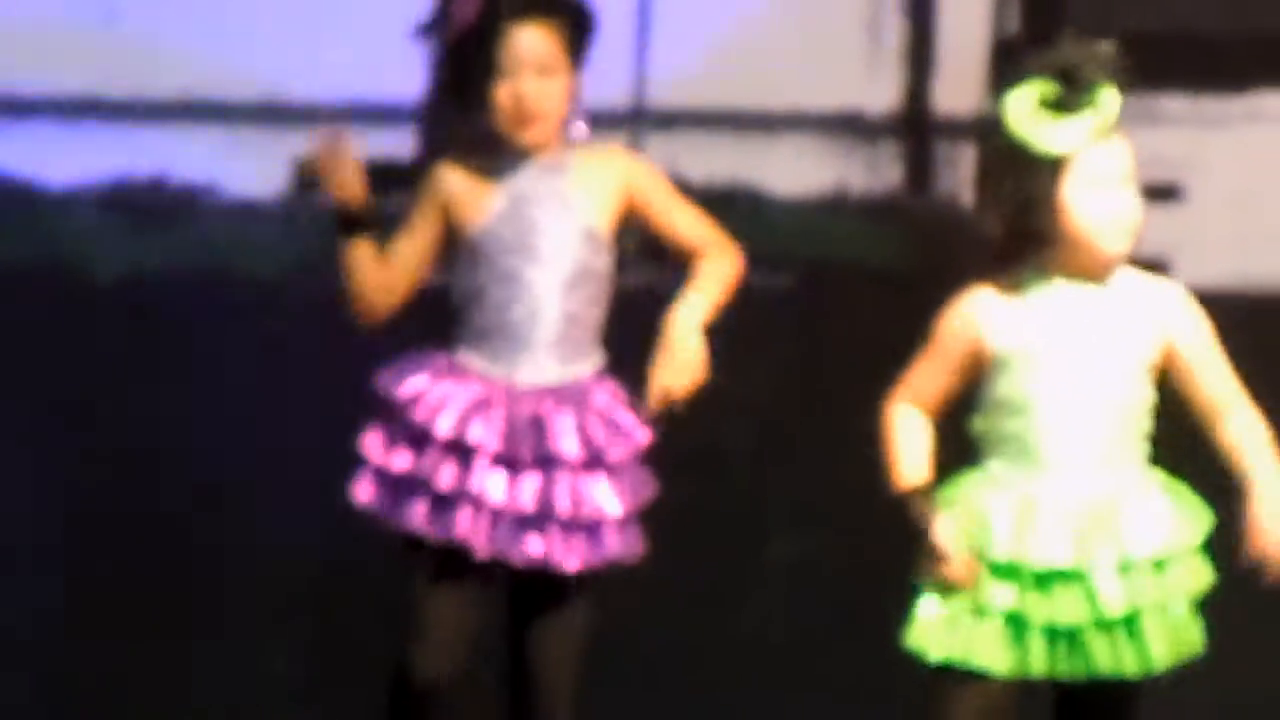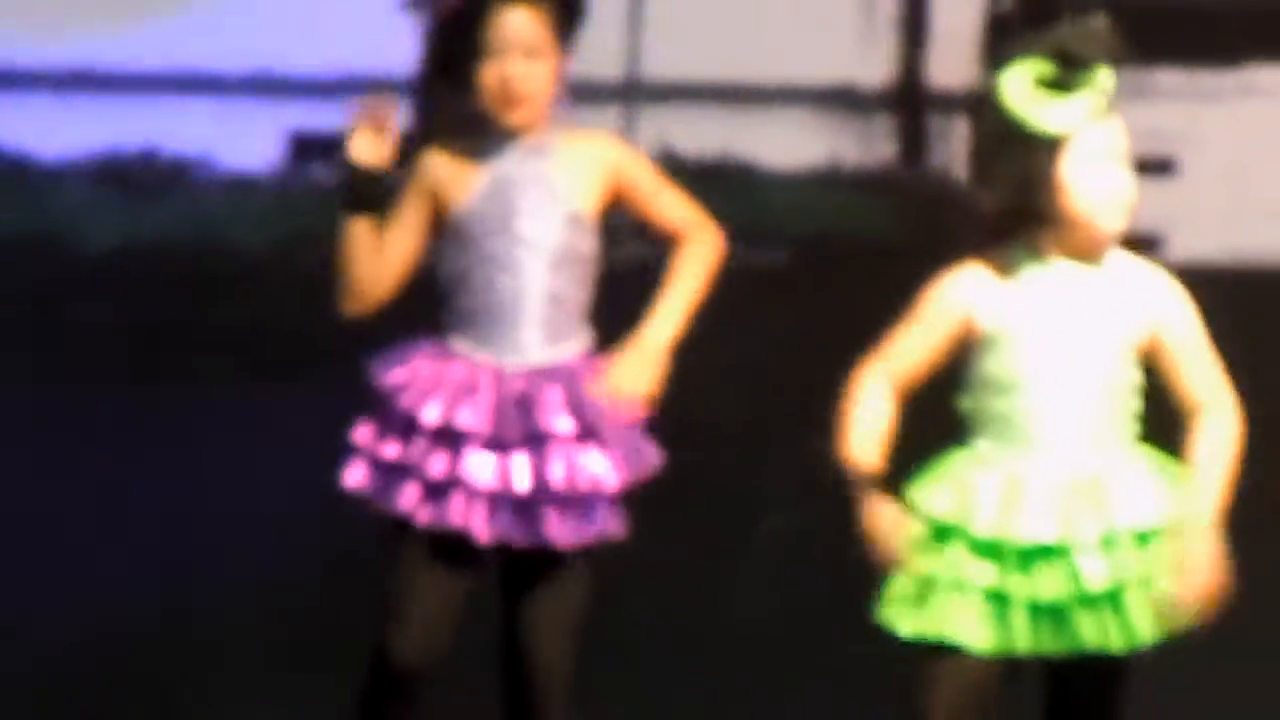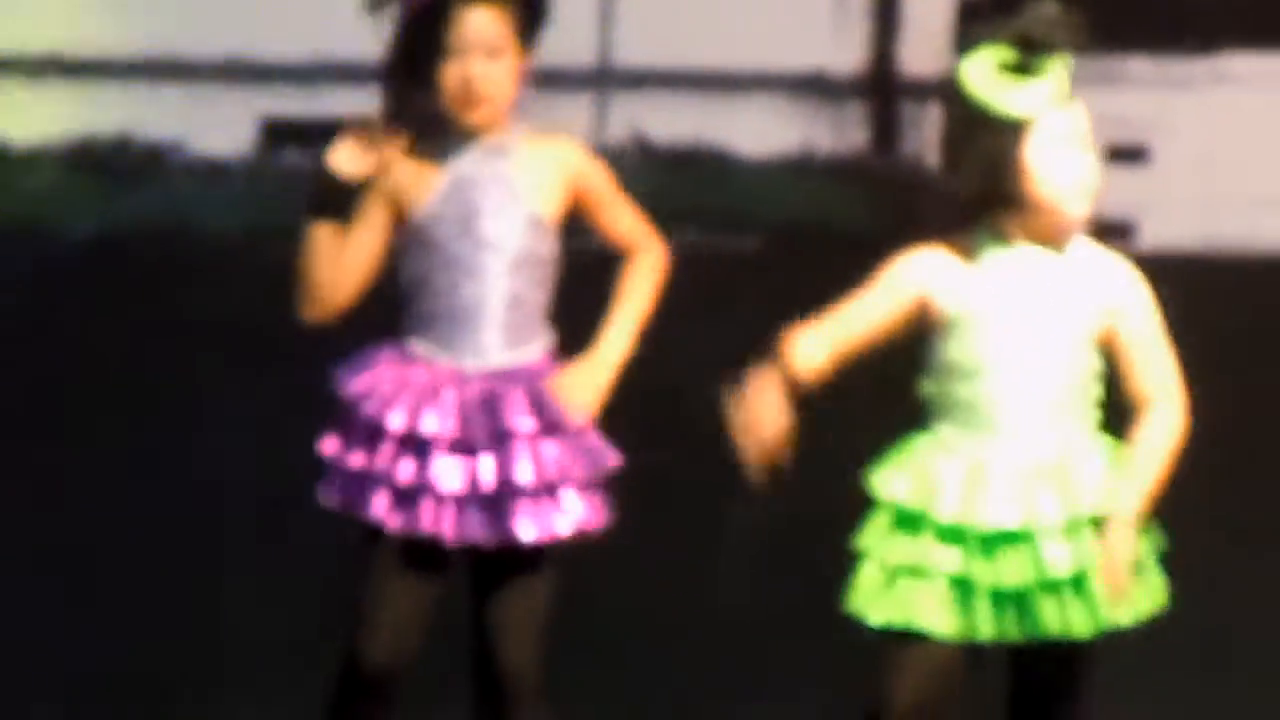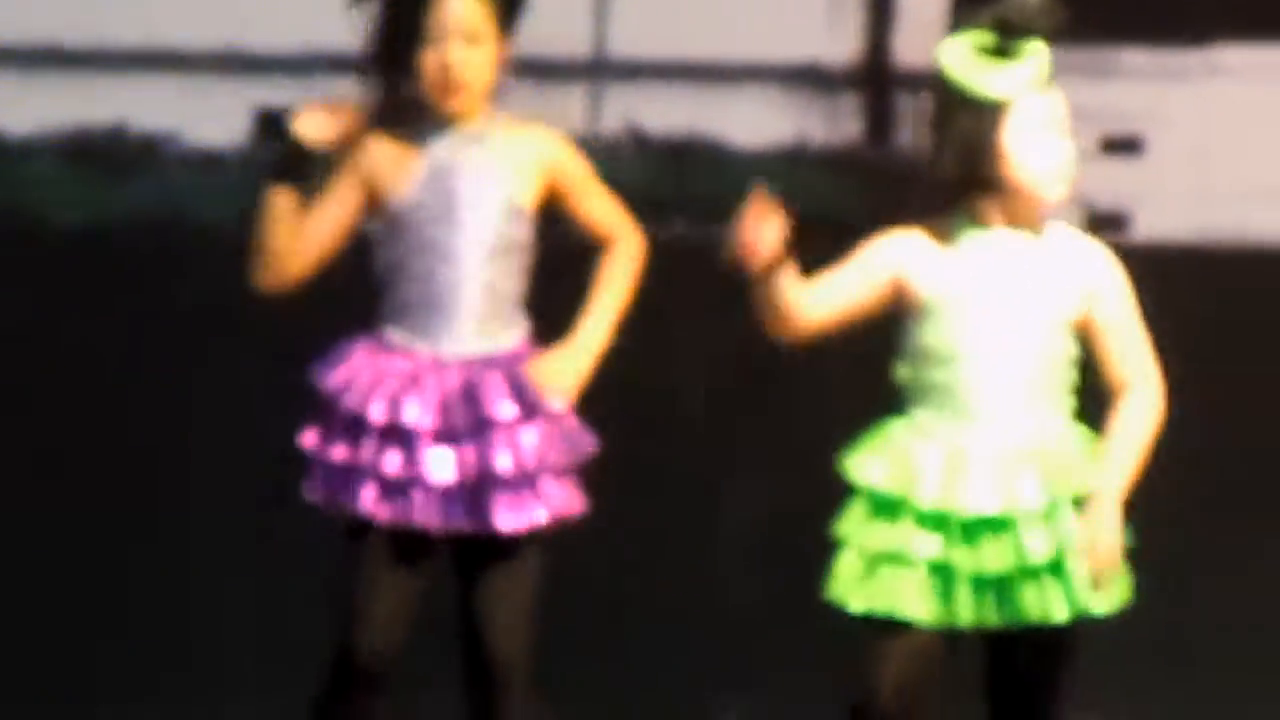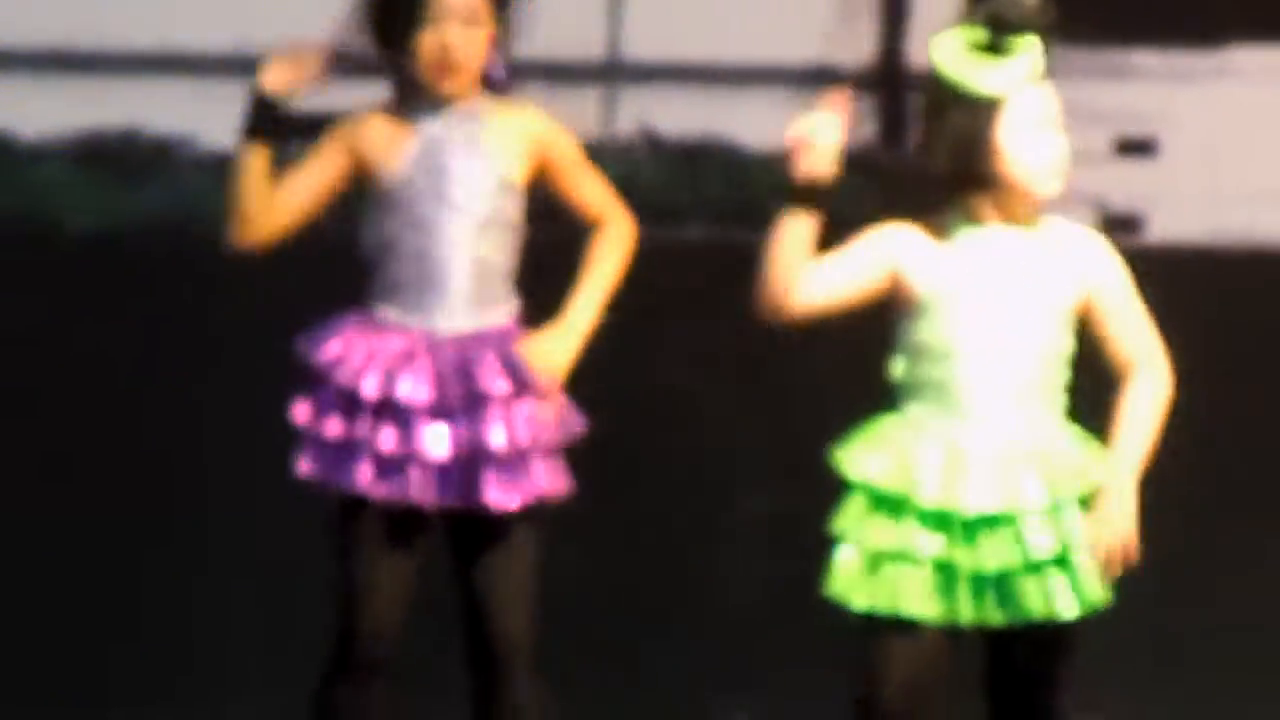
dt=0.1s
person 1, frame 1
left shoulder: (614, 173)
right shoulder: (456, 181)
left elbow: (721, 251)
right elbow: (379, 297)
left wrist: (686, 322)
right wrist: (353, 211)
left hip: (568, 442)
right hip: (469, 433)
person 1, frame 2
left shoulder: (599, 157)
right shoulder: (438, 166)
left elbow: (702, 237)
right elbow: (361, 294)
left wrist: (652, 345)
right wrist: (362, 183)
left hip: (560, 424)
right hip: (458, 420)
right knee: (407, 652)
person 1, frame 3
left shoulder: (559, 162)
right shoulder: (400, 168)
left elbow: (647, 250)
right elbow: (321, 300)
left wrist: (602, 360)
right wrist: (334, 189)
left hip: (521, 425)
right hip: (421, 422)
right knee: (378, 655)
person 1, frame 4
left shoulder: (537, 147)
right shoulder: (379, 156)
left elbow: (625, 240)
right elbow: (275, 269)
left wrist: (581, 352)
right wrist: (290, 161)
left hip: (502, 418)
right hip: (399, 416)
left knee: (501, 650)
right knee: (370, 648)
person 1, frame 5
left shoulder: (526, 130)
right shoulder: (367, 133)
left elbow: (616, 225)
right elbow: (250, 229)
left wrist: (568, 332)
left hip: (490, 397)
right hip: (390, 393)
left knee: (506, 637)
right knee: (367, 634)
person 2, frame 1
left shoulder: (1160, 306)
right shoulder: (985, 312)
right elbow: (907, 407)
right wrist: (924, 509)
left hip: (1117, 563)
right hip: (1001, 563)
person 2, frame 2
left shoulder: (1150, 291)
right shoulder: (976, 288)
left elbow: (1216, 408)
right elbow: (881, 377)
left wrist: (1202, 523)
right wrist: (870, 486)
left hip: (1106, 543)
right hip: (986, 540)
person 2, frame 3
left shoulder: (1111, 280)
right shoulder: (938, 269)
left elbow: (1164, 403)
right elbow: (821, 338)
left wrist: (1125, 518)
right wrist: (775, 380)
left hip: (1065, 532)
right hip: (949, 524)
person 2, frame 4
left shoulder: (1086, 262)
right shoulder: (916, 253)
left elbow: (1140, 388)
right elbow: (795, 316)
left wrist: (1106, 500)
left hip: (1042, 513)
right hip: (925, 508)
person 2, frame 5
left shoulder: (1082, 254)
right shoulder: (911, 248)
left elbow: (1149, 368)
right elbow: (789, 295)
left wrist: (1122, 483)
left hip: (1040, 509)
right hip: (924, 505)
